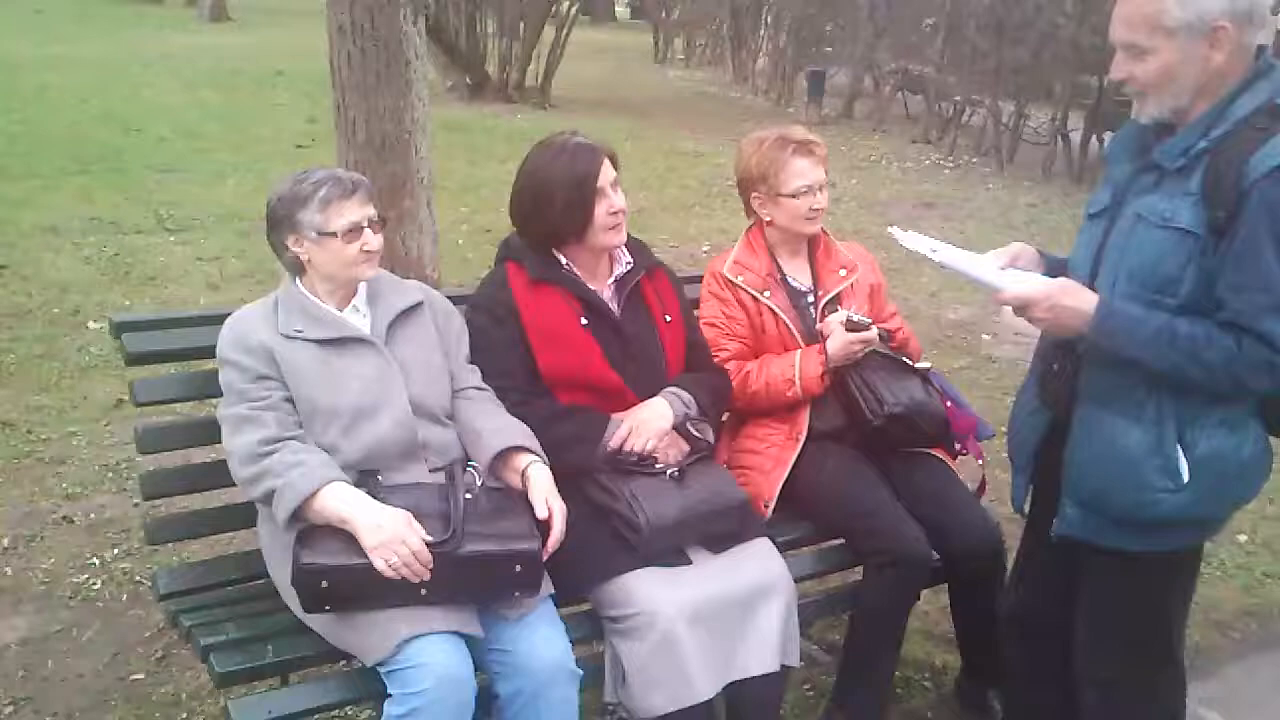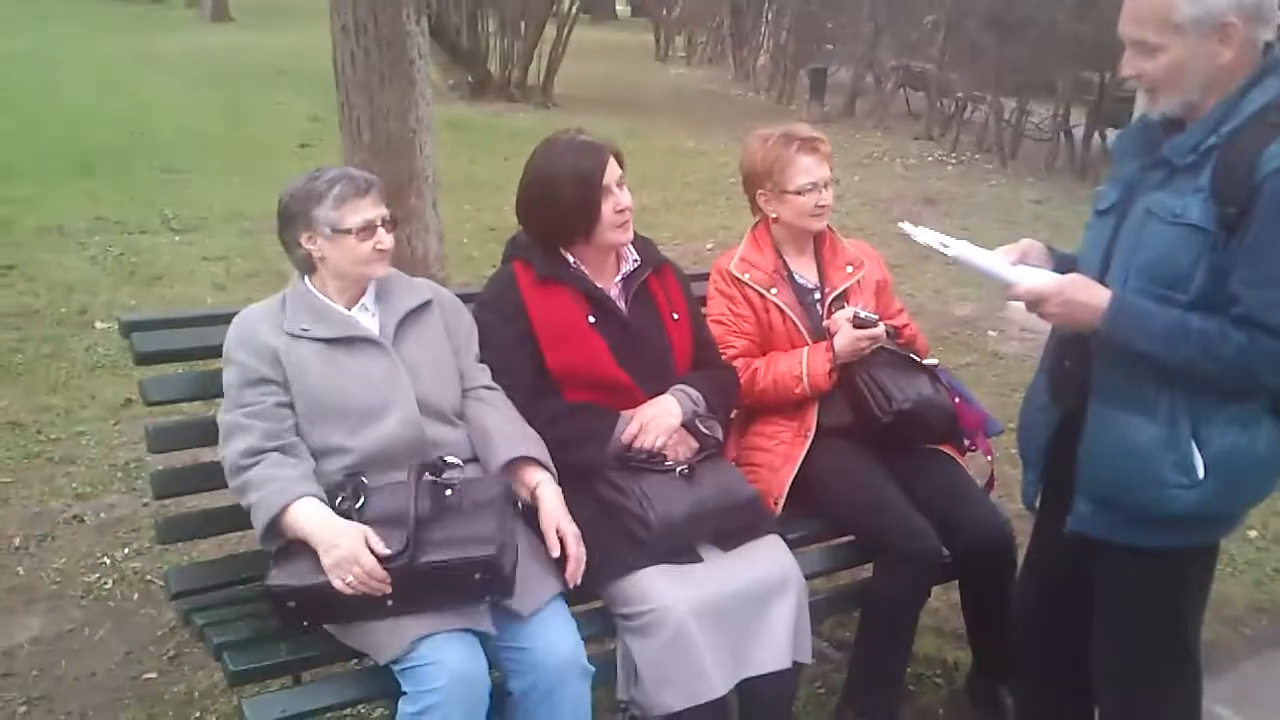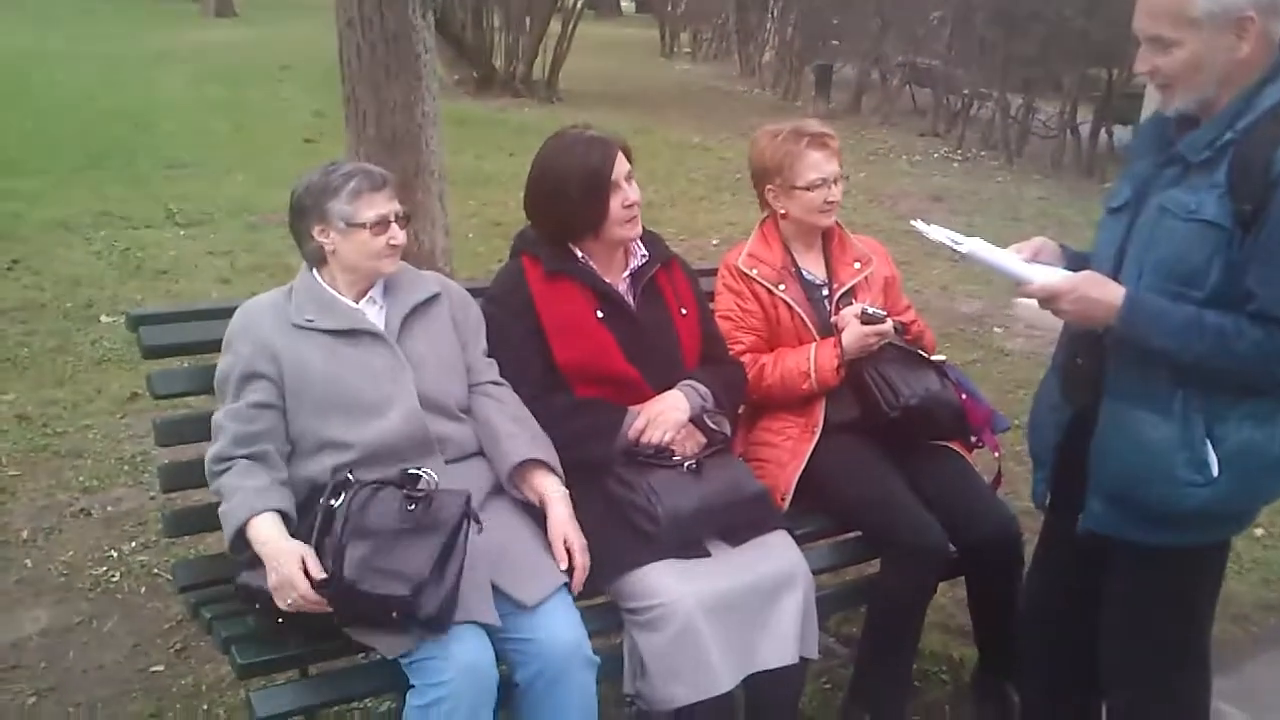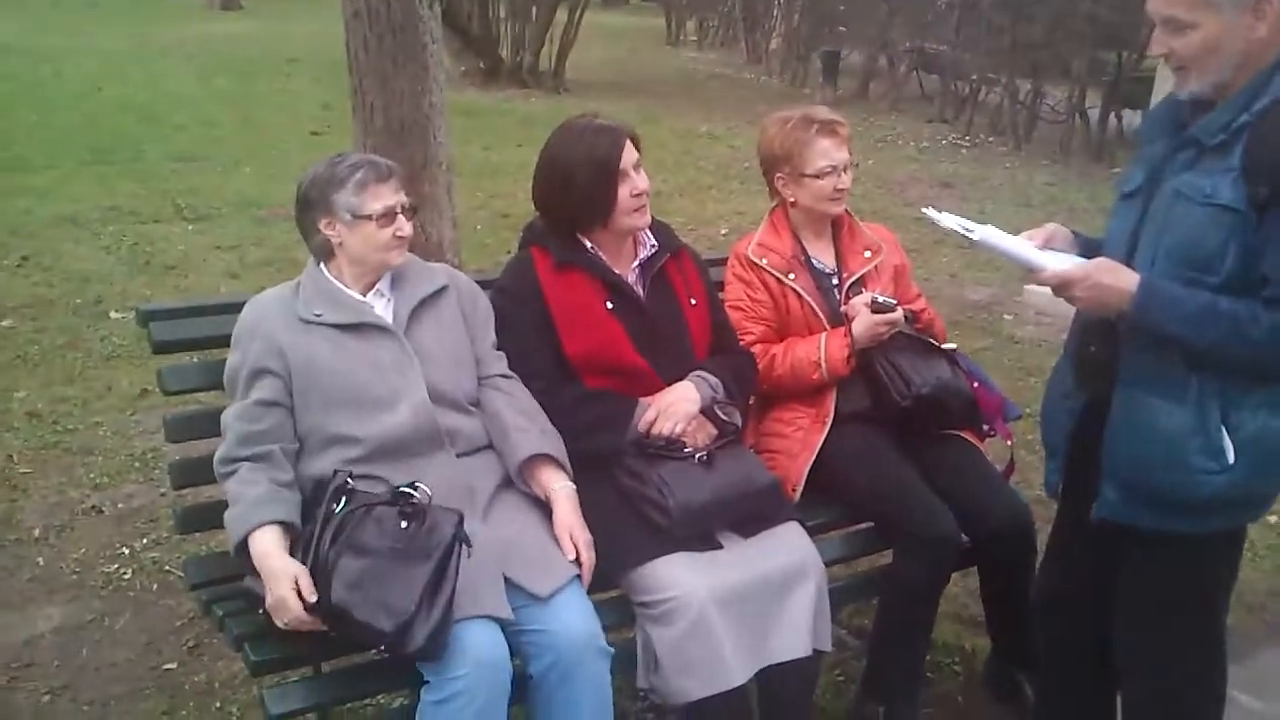
dt=0.3s
person 1, frame 1
right shoulder: (1147, 139)
left wrist: (1099, 319)
right wrist: (1047, 269)
left hip: (1148, 479)
right hip: (1073, 452)
right knee: (1033, 641)
person 1, frame 2
right shoulder: (1155, 136)
left wrist: (1110, 313)
right wrist: (1057, 265)
left hip: (1163, 477)
right hip: (1084, 448)
right knee: (1044, 641)
person 1, frame 3
right shoulder: (1166, 133)
left wrist: (1126, 311)
right wrist: (1068, 262)
left hip: (1175, 472)
right hip: (1094, 445)
right knee: (1053, 639)
person 1, frame 4
right shoulder: (1177, 119)
left wrist: (1140, 300)
right wrist: (1080, 250)
left hip: (1190, 461)
right hip: (1105, 433)
right knee: (1066, 626)
person 2, frame 1
left shoulder: (854, 262)
right shoulder: (730, 279)
left elbow: (903, 345)
right elbow: (728, 383)
left wrist: (869, 344)
right wrist: (822, 358)
right hip: (794, 440)
left knee: (978, 539)
right knee: (903, 549)
person 2, frame 2
left shoulder: (861, 260)
right shoulder: (735, 277)
left elbow: (910, 341)
right elbow: (737, 380)
left wrist: (877, 340)
right wrist: (829, 354)
right hip: (801, 436)
left knee: (989, 534)
right knee: (914, 546)
person 2, frame 3
left shoulder: (869, 255)
right shoulder: (744, 272)
left elbow: (917, 338)
right elbow: (743, 375)
left wrist: (885, 336)
right wrist: (837, 351)
right hip: (808, 432)
left knee: (996, 530)
right knee: (920, 540)
person 2, frame 4
left shoulder: (879, 243)
right shoulder: (753, 260)
left elbow: (927, 325)
right elbow: (755, 366)
left wrist: (896, 325)
right wrist: (848, 340)
right hip: (818, 422)
left knee: (1009, 520)
right knee: (932, 531)
left ankle: (1016, 665)
person 3, frame 1
left shoulder: (650, 275)
right shoulder: (503, 298)
left elbow: (712, 377)
right elbow: (509, 416)
left wrist: (670, 405)
right wrist: (614, 431)
left hip: (672, 473)
right hip: (576, 485)
left knee: (767, 577)
right knee: (659, 607)
person 3, frame 2
left shoulder: (658, 273)
right shoulder: (511, 295)
left elbow: (719, 375)
right elbow: (518, 416)
left wrist: (679, 402)
right wrist: (624, 430)
left hip: (680, 469)
right hip: (585, 482)
left knee: (777, 575)
right knee: (671, 605)
person 3, frame 3
left shoulder: (665, 267)
right shoulder: (520, 289)
left elbow: (727, 369)
right elbow: (528, 411)
left wrist: (687, 396)
right wrist: (632, 422)
left hip: (689, 465)
right hip: (593, 476)
left knee: (784, 569)
right knee: (676, 599)
person 3, frame 4
left shoulder: (675, 258)
right shoulder: (528, 281)
left elbow: (738, 360)
right elbow: (537, 404)
left wrist: (698, 386)
right wrist: (643, 415)
left hip: (700, 455)
right hip: (603, 468)
left knee: (797, 562)
right knee: (689, 593)
person 4, frame 1
left shoulder: (424, 305)
right shoulder: (253, 335)
left elbow: (472, 402)
right elbow: (270, 454)
left wrist: (529, 468)
right wrist: (361, 514)
right hip: (343, 541)
left knee: (546, 660)
right knee: (438, 676)
person 4, frame 2
left shoulder: (434, 304)
right shoulder: (260, 333)
left elbow: (482, 402)
right elbow: (261, 457)
left wrist: (541, 487)
right wrist: (325, 529)
right hip: (358, 543)
left knee: (559, 657)
right knee: (452, 673)
person 4, frame 3
left shoulder: (444, 298)
right shoulder: (263, 326)
left elbow: (490, 398)
right elbow: (248, 458)
left wrist: (551, 493)
right wrist: (274, 543)
left hip: (477, 505)
left knee: (562, 645)
right knee: (460, 664)
person 4, frame 4
left shoulder: (452, 290)
right shoulder: (271, 321)
left elbow: (500, 392)
right elbow: (256, 457)
left wrist: (559, 490)
right wrist: (272, 558)
left hip: (490, 498)
left knee: (576, 638)
right knee: (475, 658)
